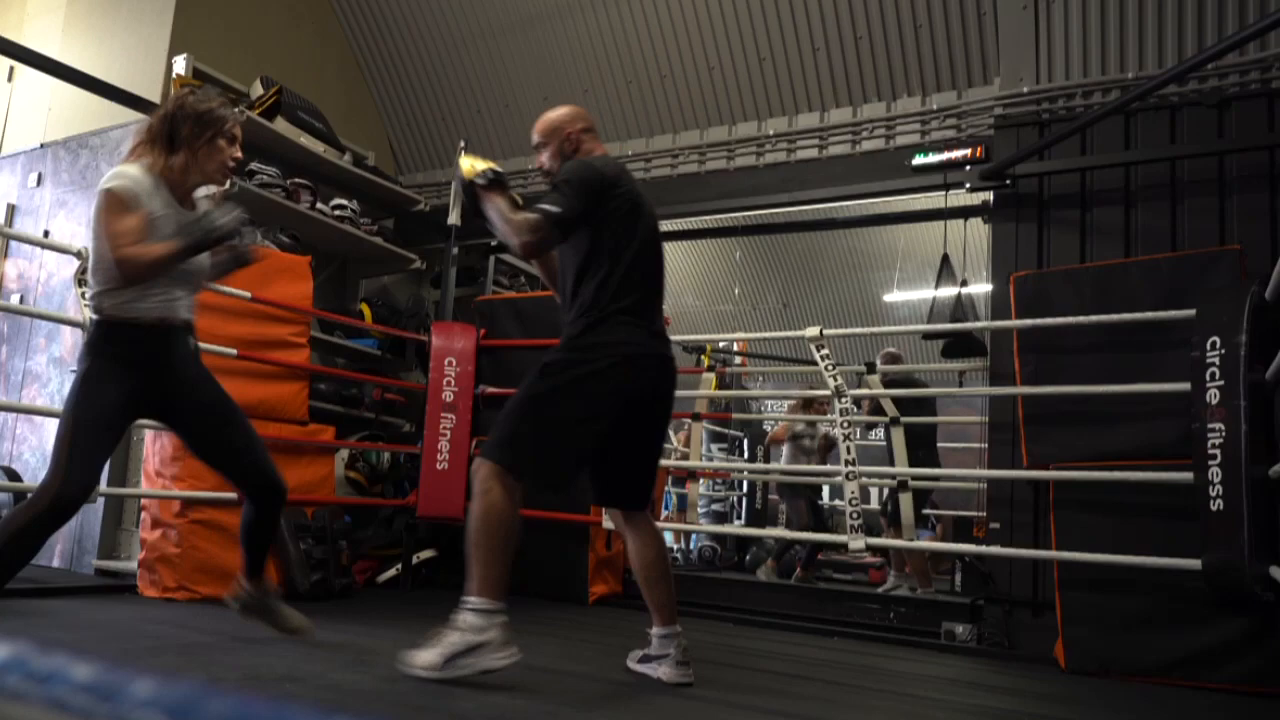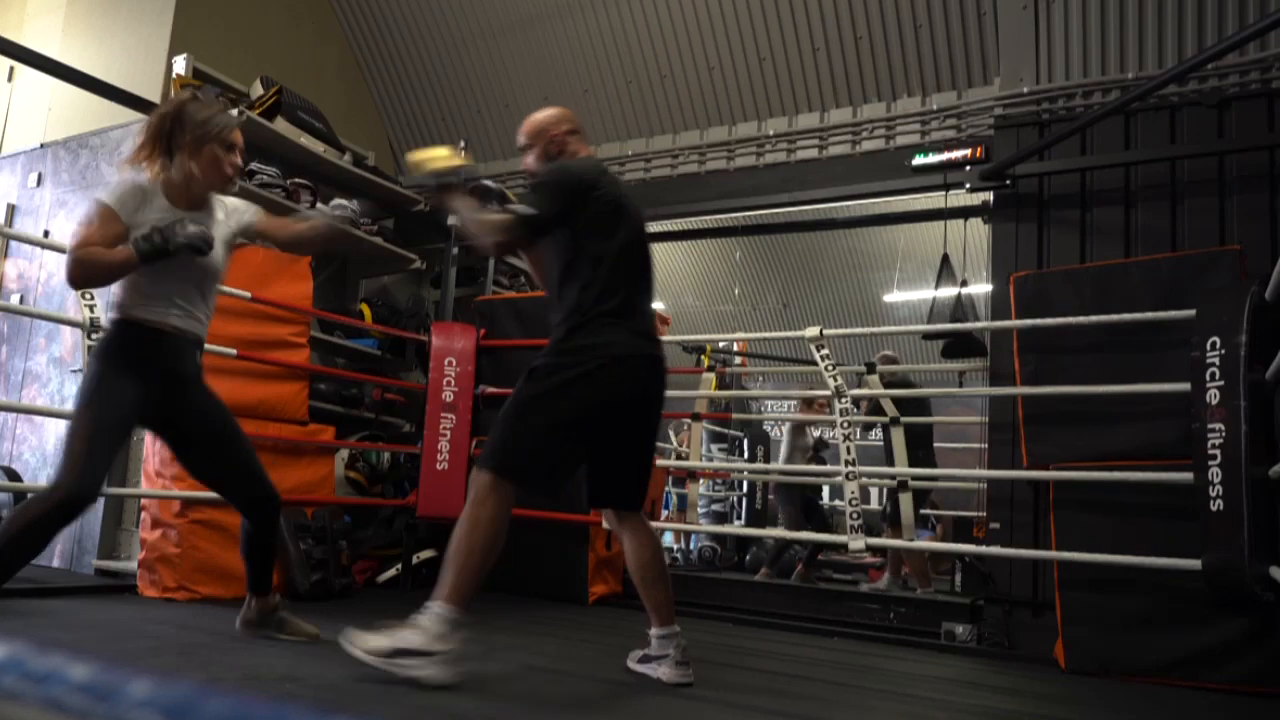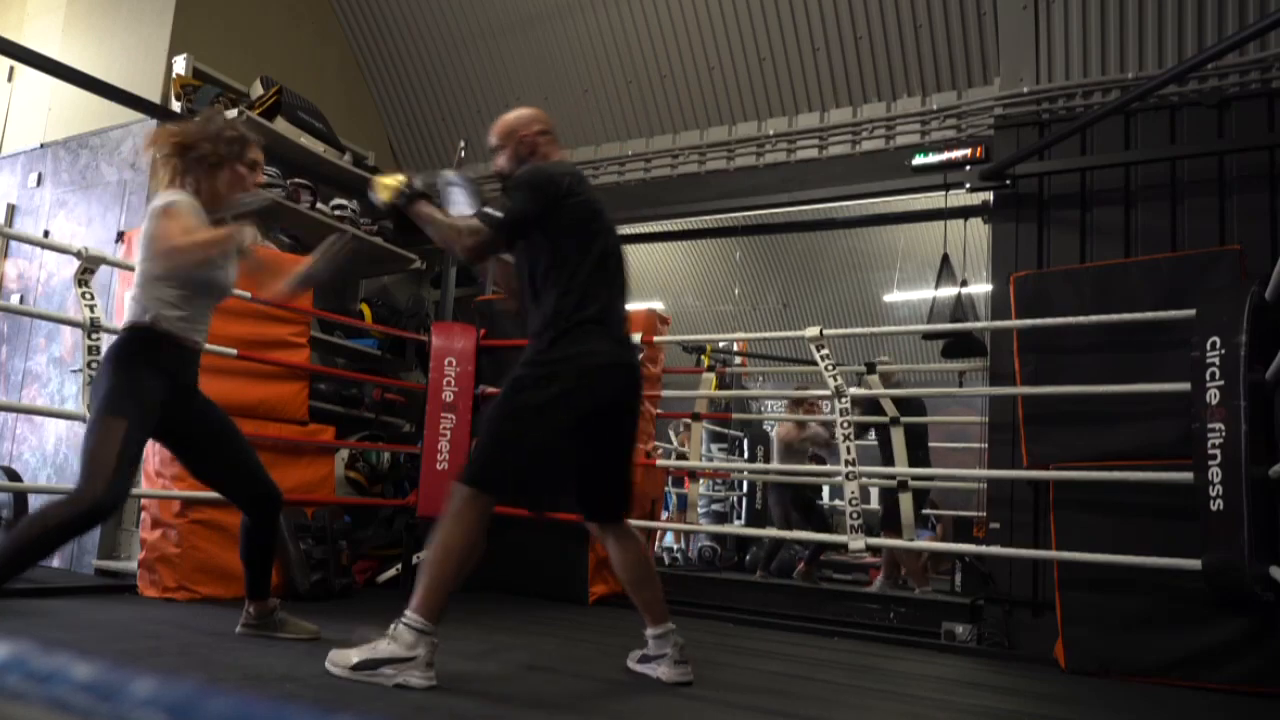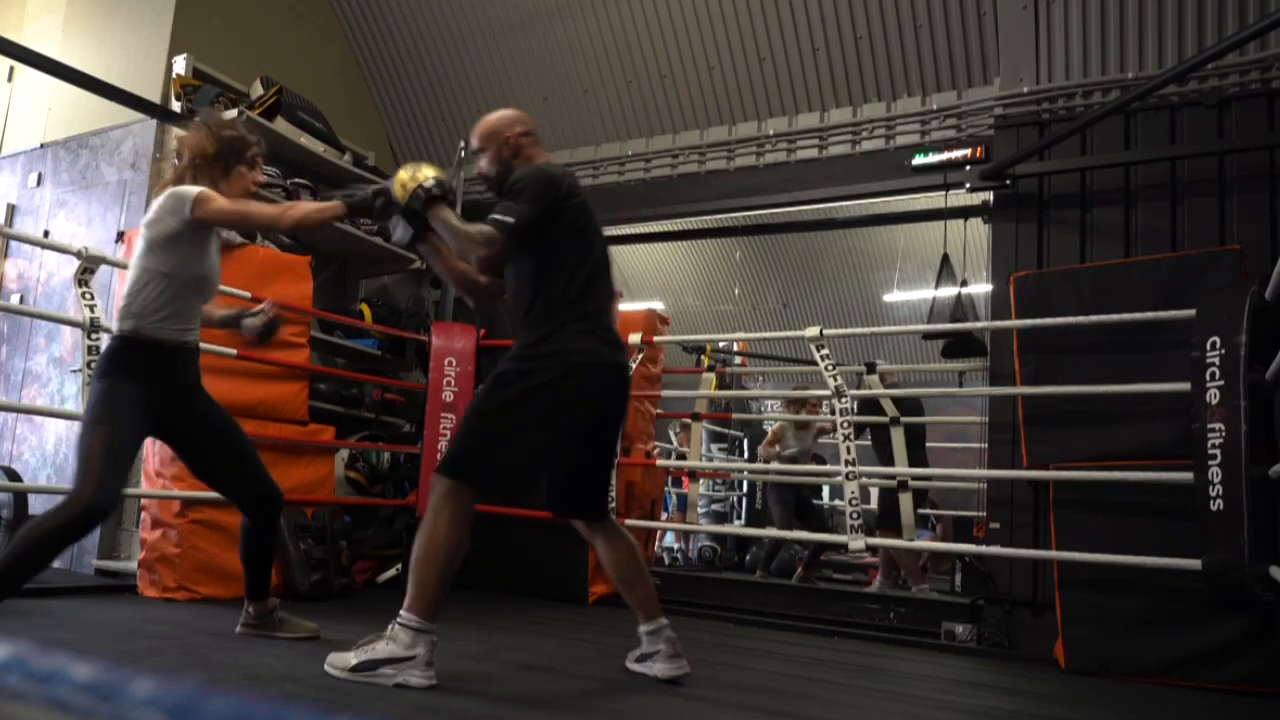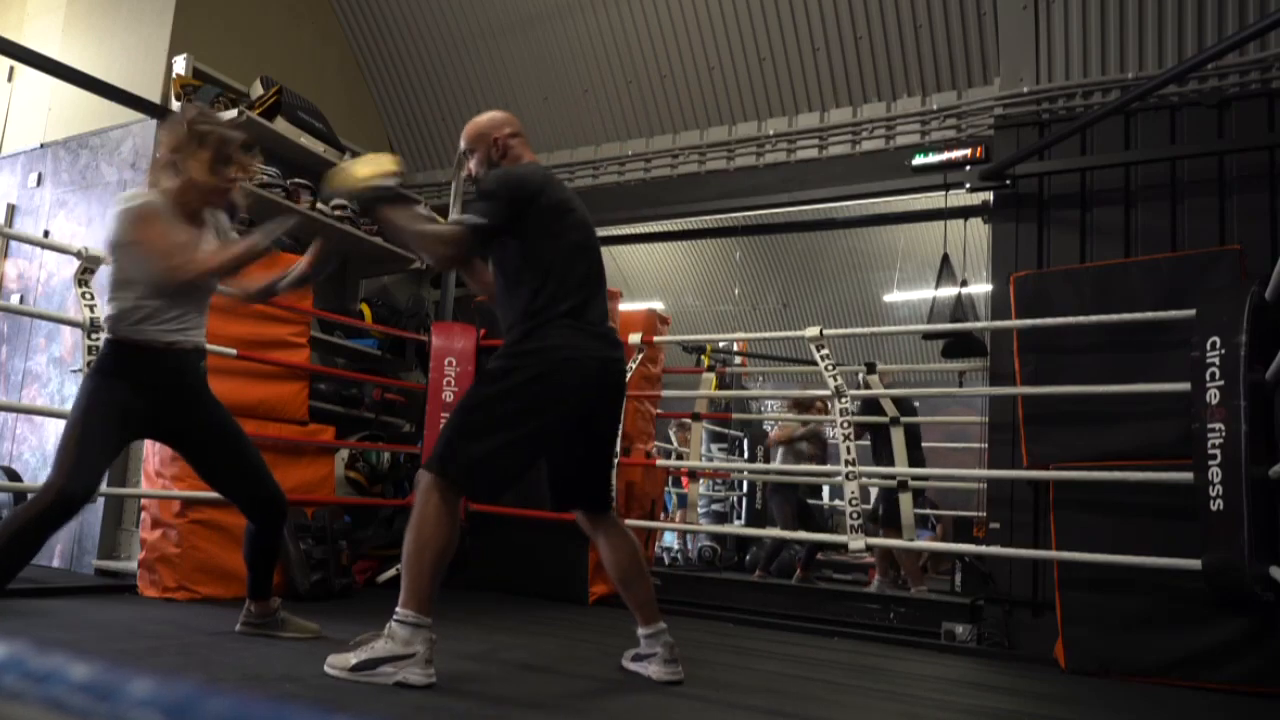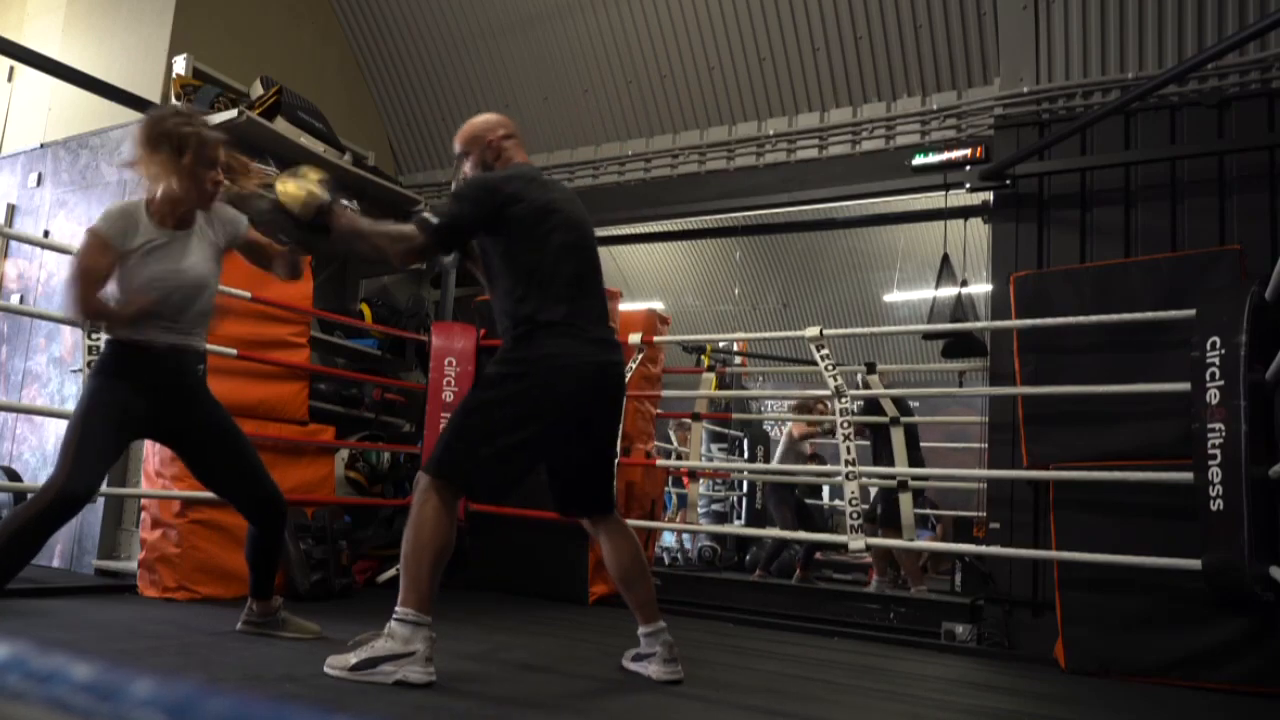
dt=0.1s
person 1, frame 1
left shoulder: (590, 174)
right shoulder: (619, 194)
left elbow: (528, 240)
left wrist: (493, 195)
right wrist: (542, 244)
left hip: (599, 355)
right hip: (649, 365)
left knee: (496, 470)
right knee: (629, 511)
left ankle: (483, 626)
right ankle: (668, 647)
person 1, frame 2
left shoulder: (569, 176)
right shoulder: (612, 197)
left elbow: (496, 238)
left wrist: (453, 195)
right wrist: (531, 243)
left hip: (588, 359)
right hip: (641, 366)
left knee: (492, 483)
right knee: (626, 512)
left ankle: (431, 637)
right ankle: (668, 648)
person 1, frame 3
left shoulder: (543, 180)
right shoulder: (564, 199)
left elbow: (471, 243)
right elbow: (535, 288)
left wrist: (413, 204)
right wrist: (443, 217)
left hip: (568, 367)
right hip: (616, 373)
left knee: (471, 494)
right knee: (606, 517)
left ankle: (410, 647)
right ankle: (666, 648)
person 1, frame 4
left shoulder: (540, 179)
right shoulder: (551, 202)
left elbow: (484, 251)
right elbow: (483, 289)
left wrist: (433, 208)
right wrist: (425, 234)
left hip: (552, 364)
right hip: (603, 370)
left knee: (453, 488)
right knee: (591, 516)
left ankle: (408, 645)
right ankle: (661, 644)
person 1, frame 5
left shoulder: (513, 186)
right shoulder: (557, 199)
left elbow: (448, 246)
left wrist: (384, 204)
right wrist: (466, 261)
left hip: (544, 362)
right hip: (601, 366)
left knee: (438, 483)
right knee: (595, 513)
left ankle: (407, 643)
right ankle: (657, 645)
person 1, frame 6
left shoulder: (494, 189)
right shoulder: (563, 201)
left elbow: (408, 249)
left wrist: (329, 215)
right wrist: (473, 242)
left hip: (539, 367)
right hip: (599, 369)
left knee: (436, 484)
right knee: (598, 513)
left ankle: (407, 642)
right ankle: (657, 645)
person 2, frame 1
left shoulder: (203, 205)
right shoulder: (126, 183)
right elbow: (122, 267)
left wrist: (232, 255)
right wrist: (197, 238)
left hip: (179, 365)
right hip: (117, 355)
left knee: (268, 488)
right knee: (63, 493)
left ankle: (256, 589)
person 2, frame 2
left shoulder: (230, 214)
right shoulder: (132, 194)
left elbow: (301, 237)
right elbow: (79, 270)
left wrist: (338, 221)
right wrist: (154, 245)
left hip: (182, 373)
right hip: (126, 360)
left knee: (262, 499)
right knee: (72, 491)
left ankle: (261, 606)
person 2, frame 3
left shoulder: (223, 233)
right shoulder: (175, 203)
left elbow: (271, 280)
right elbow: (177, 257)
right wrist: (228, 239)
left hip: (178, 383)
right hip: (139, 367)
left knee: (263, 500)
right knee: (95, 502)
left ankle: (260, 609)
person 2, frame 4
left shoulder: (205, 221)
right shoulder: (183, 201)
right elbow: (279, 218)
left wrist: (244, 319)
right wrist: (353, 202)
left hip: (180, 380)
right hip: (130, 373)
left knee: (266, 499)
right knee: (91, 503)
left ankle: (259, 609)
person 2, frame 5
left shoulder: (216, 221)
right shoulder: (138, 210)
right elbow: (185, 270)
left wrist: (280, 282)
right wrist: (260, 239)
left hip: (187, 384)
right hip: (123, 376)
left knee: (269, 503)
right knee: (65, 494)
left ankle: (261, 607)
person 2, frame 6
left shoulder: (218, 221)
right shoulder: (119, 222)
left elbow: (285, 266)
right elbow: (84, 303)
right wrist: (155, 310)
left hip: (187, 385)
right hip: (124, 378)
left knee: (268, 504)
right knee: (66, 494)
left ankle: (263, 607)
person 3, frame 1
left shoulder: (892, 385)
right shoulder: (922, 387)
left wrist: (867, 404)
left hip: (909, 468)
right hip: (925, 467)
left knee: (901, 528)
right knee: (890, 518)
left ankle: (926, 591)
right ankle: (898, 577)
person 3, frame 2
left shoulder: (889, 387)
right shoulder: (916, 390)
left wrist: (865, 405)
left hip: (908, 469)
right hip: (922, 467)
left knee: (901, 530)
right knee: (893, 526)
left ankle: (925, 591)
right ankle: (889, 582)
person 3, frame 3
left shoulder: (879, 397)
right shoulder: (913, 398)
left elbow: (859, 430)
left wrist: (859, 410)
left knee: (894, 532)
right knee: (892, 530)
left ankle: (923, 590)
right ankle: (883, 584)
person 3, frame 4
left shoulder: (875, 398)
right shoulder: (912, 398)
left elbow: (854, 430)
left knee: (891, 532)
right knee: (889, 530)
left ankle: (921, 589)
right ankle: (882, 584)
person 3, frame 5
left shoulder: (875, 399)
right shoulder: (901, 399)
left elbow: (857, 431)
left knee: (892, 531)
right knee: (878, 524)
left ankle: (919, 590)
right ankle: (880, 584)
person 3, frame 6
left shoulder: (876, 399)
right shoulder: (895, 400)
left elbow: (859, 429)
left knee: (891, 531)
right knee: (873, 524)
left ankle: (919, 589)
right ankle: (879, 584)
person 4, frame 1
left shoulder: (818, 431)
right shoulder: (795, 423)
left elbow: (819, 461)
right elbow: (770, 441)
left wrist: (826, 447)
right wrist: (793, 435)
left hip: (805, 485)
right hip: (789, 483)
left knee: (822, 531)
right knee: (804, 526)
left ankle: (802, 573)
right ankle: (769, 567)
person 4, frame 2
left shoulder: (807, 431)
right shoulder: (796, 423)
left wrist: (815, 451)
left hip: (803, 486)
right hip: (786, 484)
left knee: (825, 530)
right knee: (795, 529)
left ankle: (804, 572)
right ankle: (765, 573)
person 4, frame 3
left shoulder: (811, 426)
right shoulder: (785, 425)
left elbow: (828, 443)
right elbow: (789, 439)
right wrist: (810, 435)
left hip: (800, 487)
right hip: (780, 485)
left knee: (825, 530)
right knee: (783, 530)
left ankle: (805, 570)
right ankle: (761, 574)
person 4, frame 4
left shoulder: (815, 428)
right shoulder: (783, 427)
left elbow: (835, 427)
right elbow: (762, 451)
right wrist: (782, 455)
left hip: (798, 488)
right hip: (779, 486)
left knee: (823, 532)
right knee: (784, 530)
left ankle: (804, 574)
right ankle: (761, 574)
person 4, frame 5
left shoulder: (812, 433)
right shoulder: (790, 425)
left elbow: (822, 459)
right elbow: (772, 442)
left wrist: (820, 441)
right wrist: (803, 433)
left hip: (794, 489)
right hip: (780, 487)
left knee: (819, 532)
right knee: (788, 531)
left ankle: (803, 574)
right ankle: (760, 574)
person 4, frame 6
left shoulder: (804, 435)
right shoulder: (796, 425)
right elbow: (800, 435)
right wrist: (824, 429)
left hip: (791, 489)
right hip: (778, 487)
left knee: (817, 532)
right knee: (788, 532)
left ankle: (802, 574)
right ankle: (760, 574)
